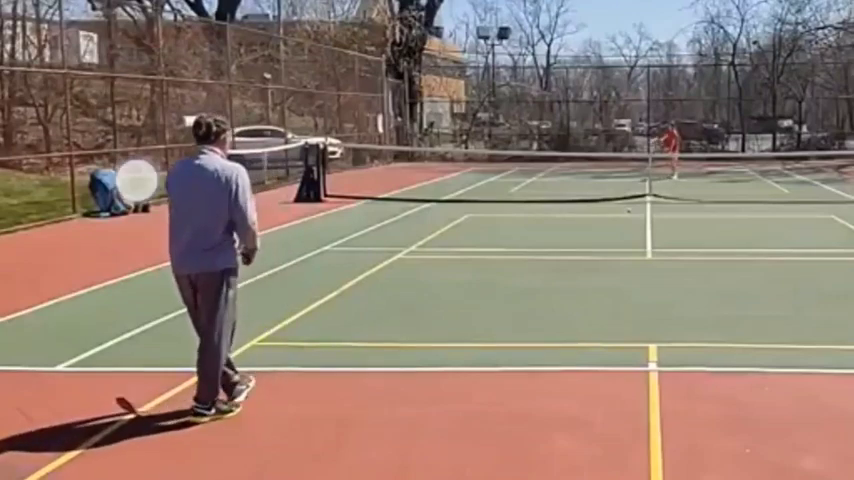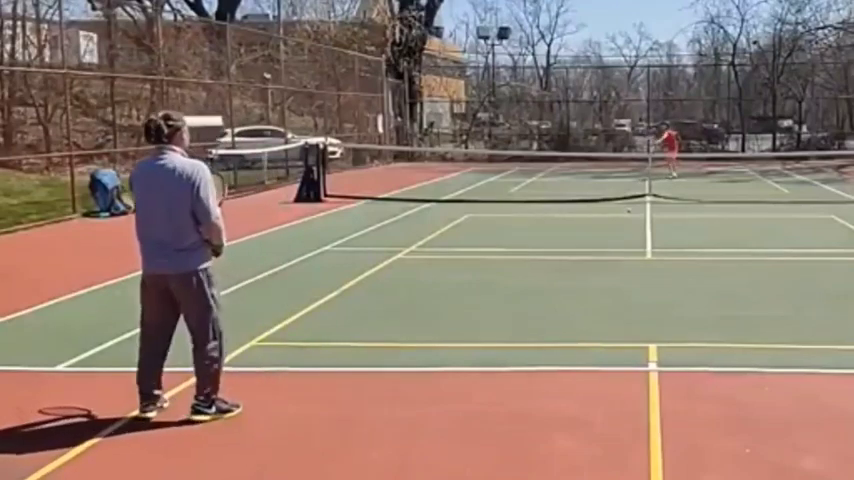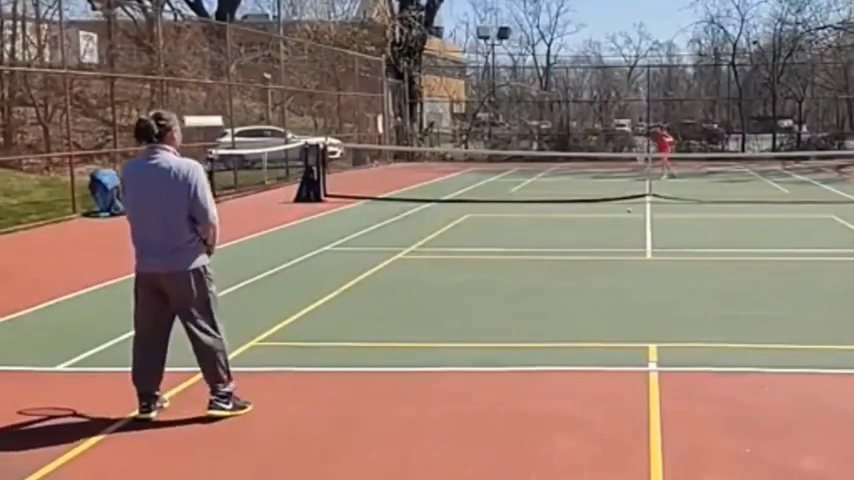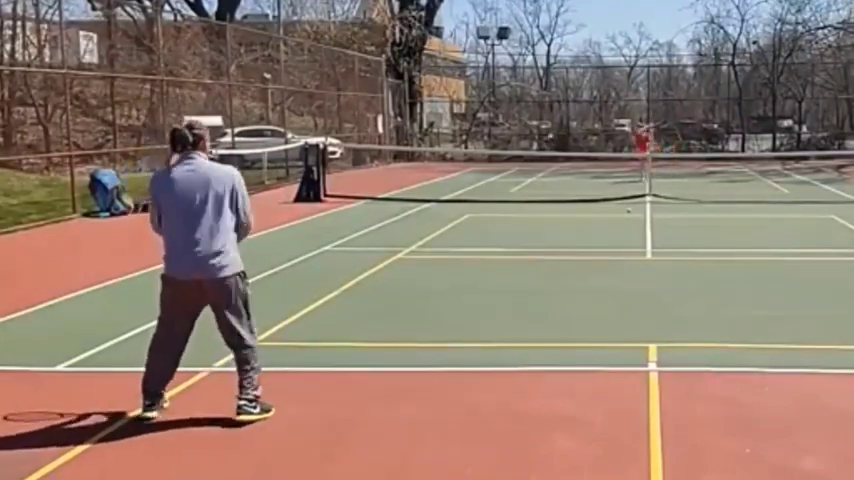
dt=0.5s
person 1, frame 1
left shoulder: (176, 171)
right shoulder: (232, 172)
left elbow: (181, 216)
right elbow: (246, 223)
right wrist: (251, 249)
left hip: (182, 264)
right hip: (216, 263)
left knee: (206, 330)
right knee: (216, 333)
left ankle: (230, 383)
right ankle: (207, 402)
person 1, frame 2
left shoulder: (138, 172)
right shoulder: (194, 169)
left elbow: (147, 215)
right elbow: (211, 221)
right wrist: (217, 244)
left hip: (153, 266)
right hip: (189, 265)
left knee: (153, 334)
right knee: (207, 335)
left ankle: (149, 398)
right ankle: (206, 401)
person 1, frame 3
left shoulder: (130, 172)
right shoulder: (188, 169)
left elbow: (132, 216)
right elbow: (209, 221)
right wrist: (208, 245)
left hip: (147, 267)
right hip: (186, 265)
left knee: (149, 334)
right knee: (205, 332)
left ankle: (148, 399)
right ankle: (222, 396)
person 1, frame 4
left shoulder: (161, 179)
right shoulder: (227, 174)
left elbow: (157, 225)
right elbow: (245, 224)
left hip: (178, 273)
right hip: (223, 269)
left knee: (167, 336)
right knee: (242, 337)
left ankle: (151, 399)
right ankle: (249, 400)
